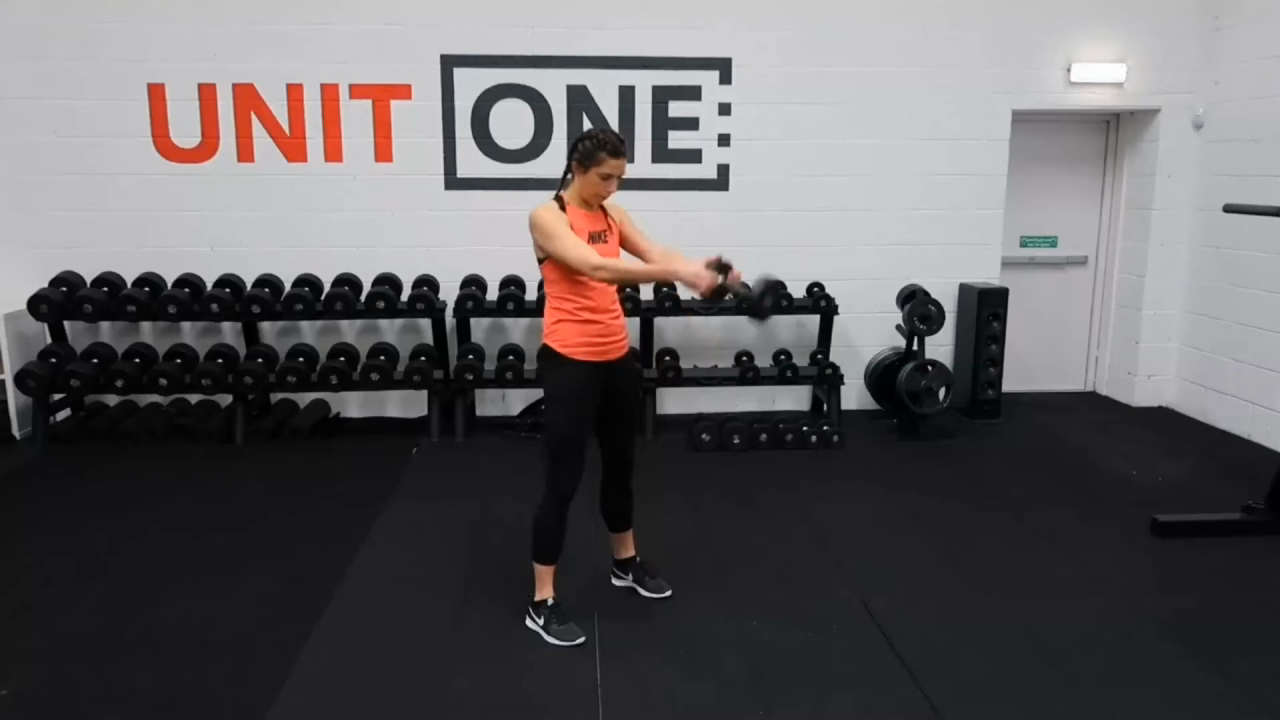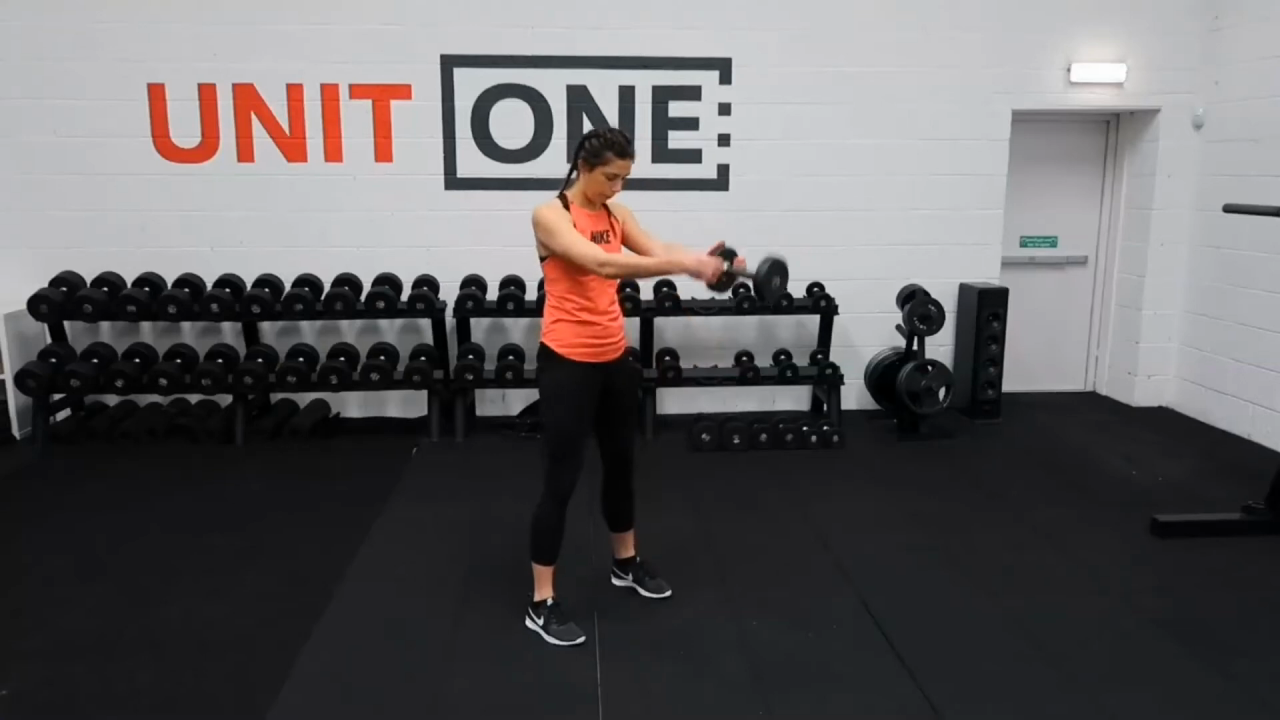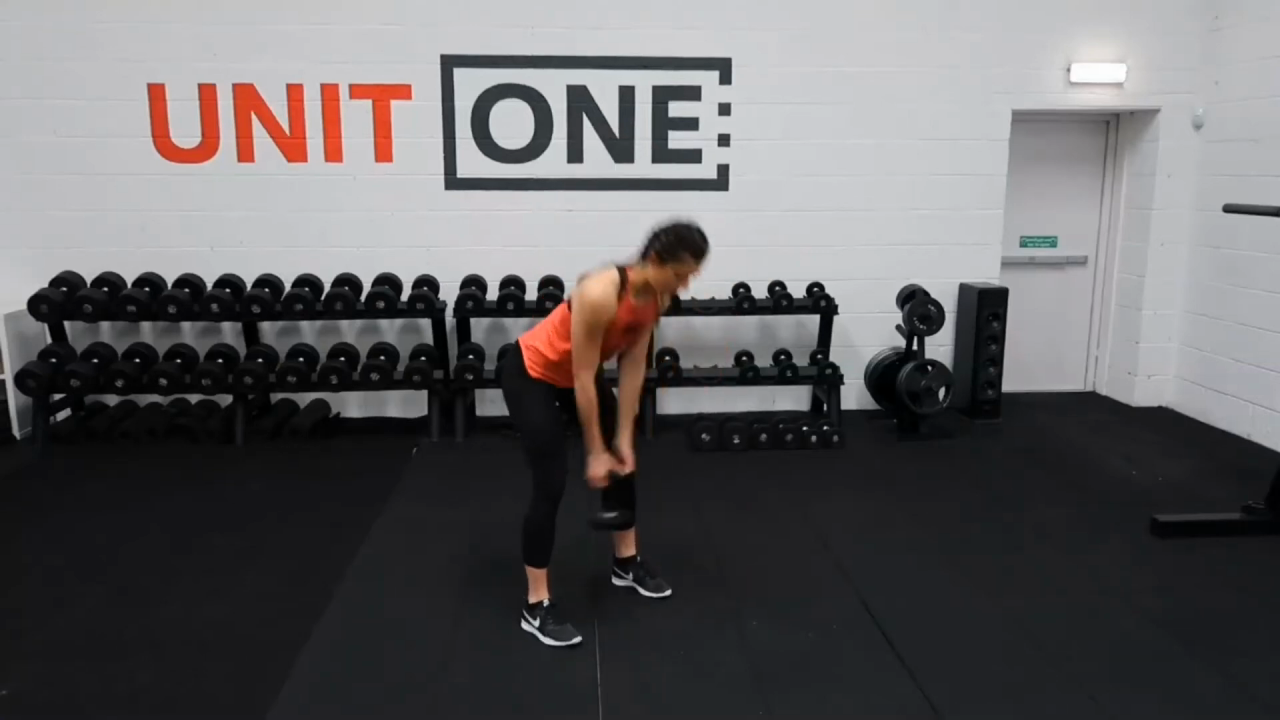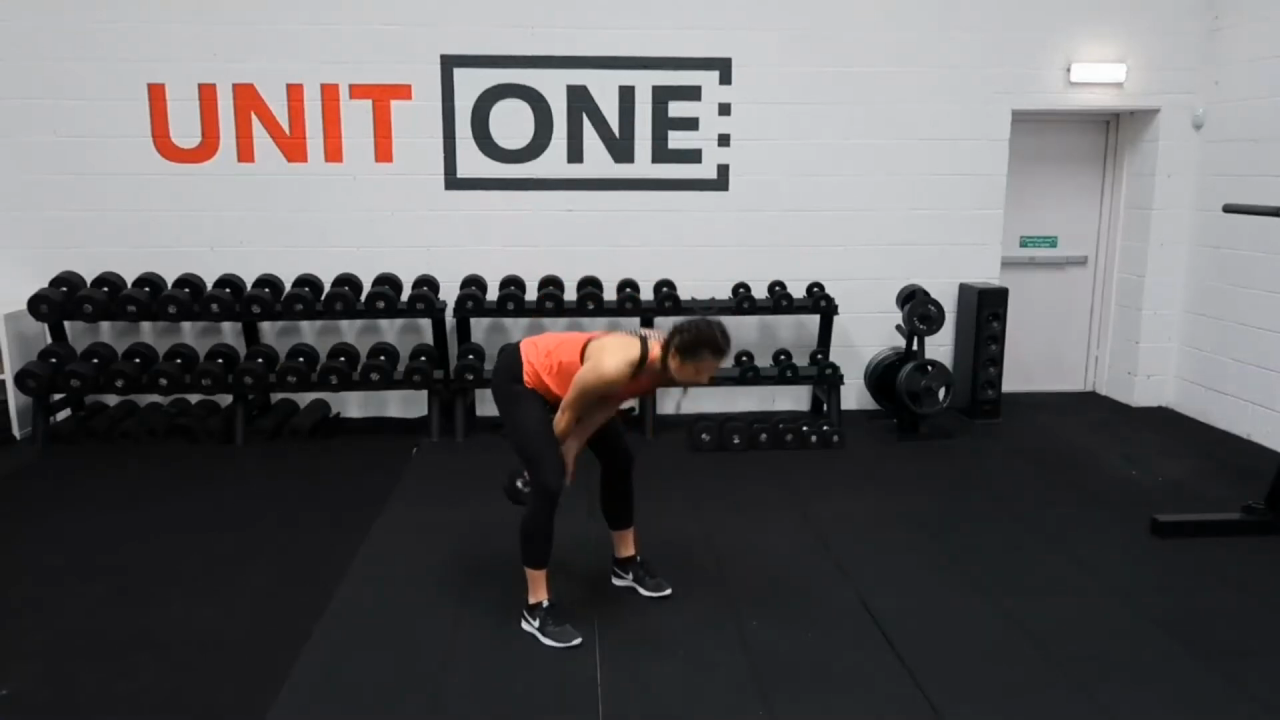
dt=0.4s
person 1, frame 1
left shoulder: (613, 215)
right shoulder: (546, 217)
left elbow: (653, 253)
right elbow: (596, 266)
left wrist: (697, 266)
right wrist: (677, 273)
left hip: (618, 359)
right hip: (571, 363)
left knee: (619, 465)
right knee: (563, 481)
left ankle: (626, 563)
right ankle: (542, 603)
person 1, frame 2
left shoulder: (615, 213)
right shoulder: (550, 216)
left elbow: (654, 255)
right elbow: (596, 264)
left wrist: (701, 262)
right wrist: (685, 265)
left hip: (614, 360)
right hip: (567, 363)
left knee: (620, 463)
right knee: (561, 479)
left ankle: (626, 563)
right ankle: (540, 604)
person 1, frame 3
left shoulder: (656, 294)
right shoulder: (601, 294)
left elbow: (633, 368)
right elbow: (583, 379)
left wrist: (623, 436)
right wrist: (594, 451)
left hip: (574, 378)
right hip: (532, 375)
left knee: (623, 463)
right knee: (552, 482)
left ankle: (627, 563)
right ankle: (536, 608)
person 1, frame 4
left shoulder: (663, 358)
right shoulder: (615, 367)
left elbow: (604, 409)
right elbow: (565, 416)
left wrist: (565, 456)
right wrist: (551, 460)
right hip: (522, 376)
left knee: (619, 459)
right knee: (549, 485)
left ankle: (627, 562)
right ankle: (537, 607)
